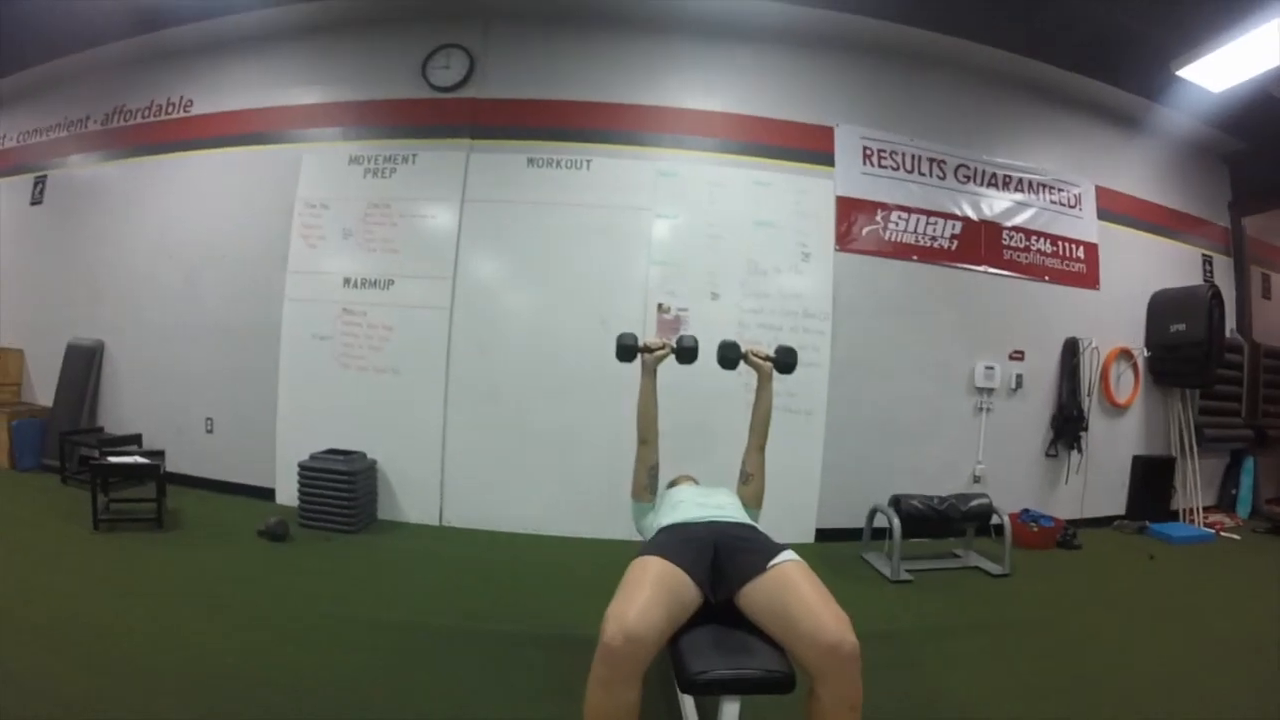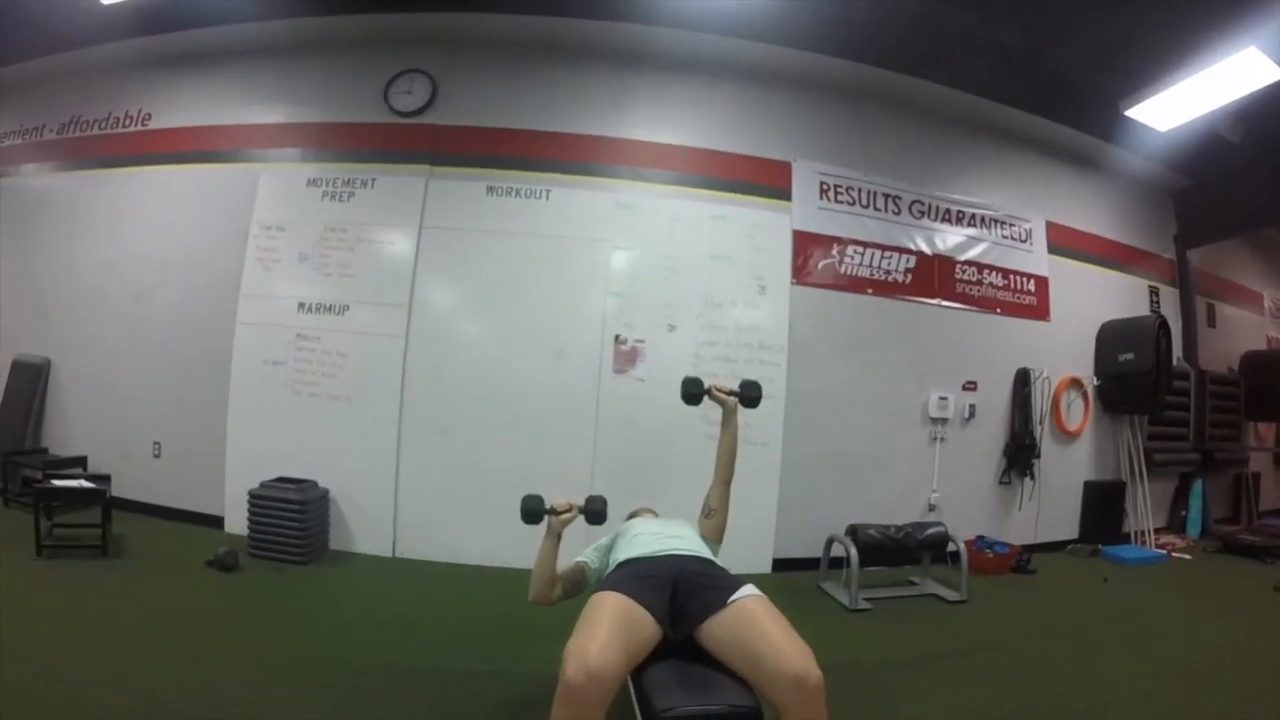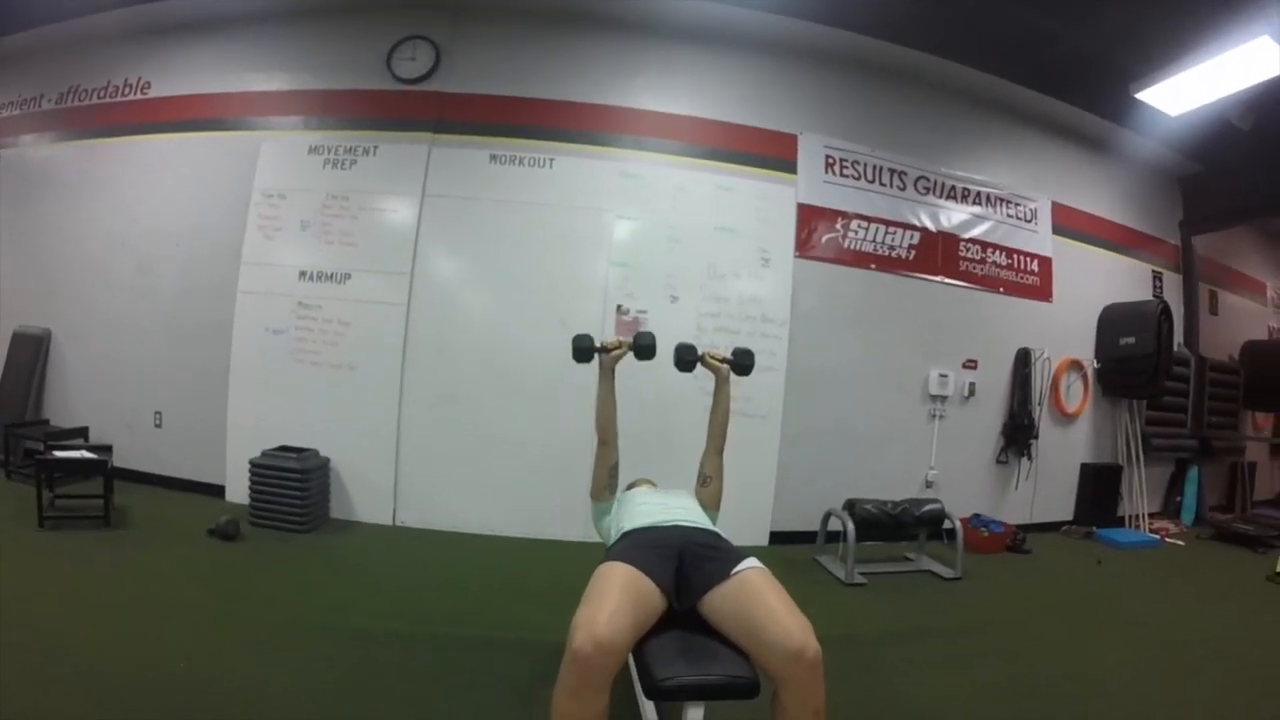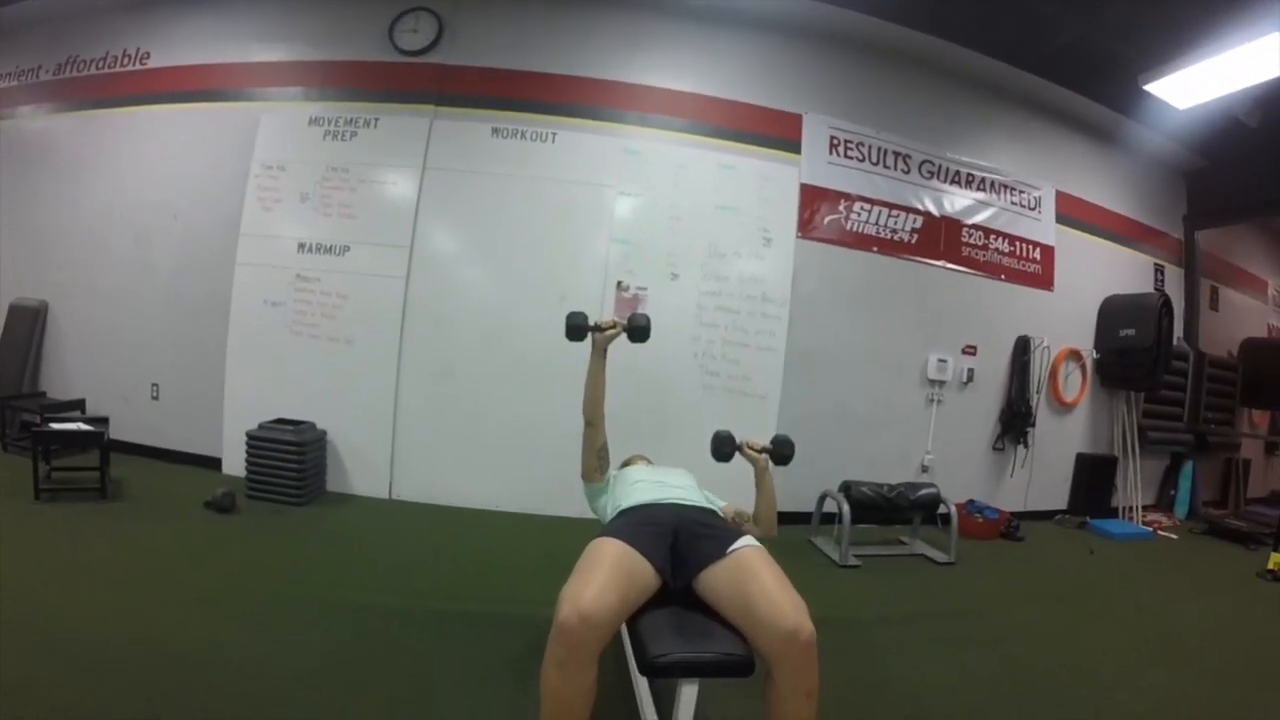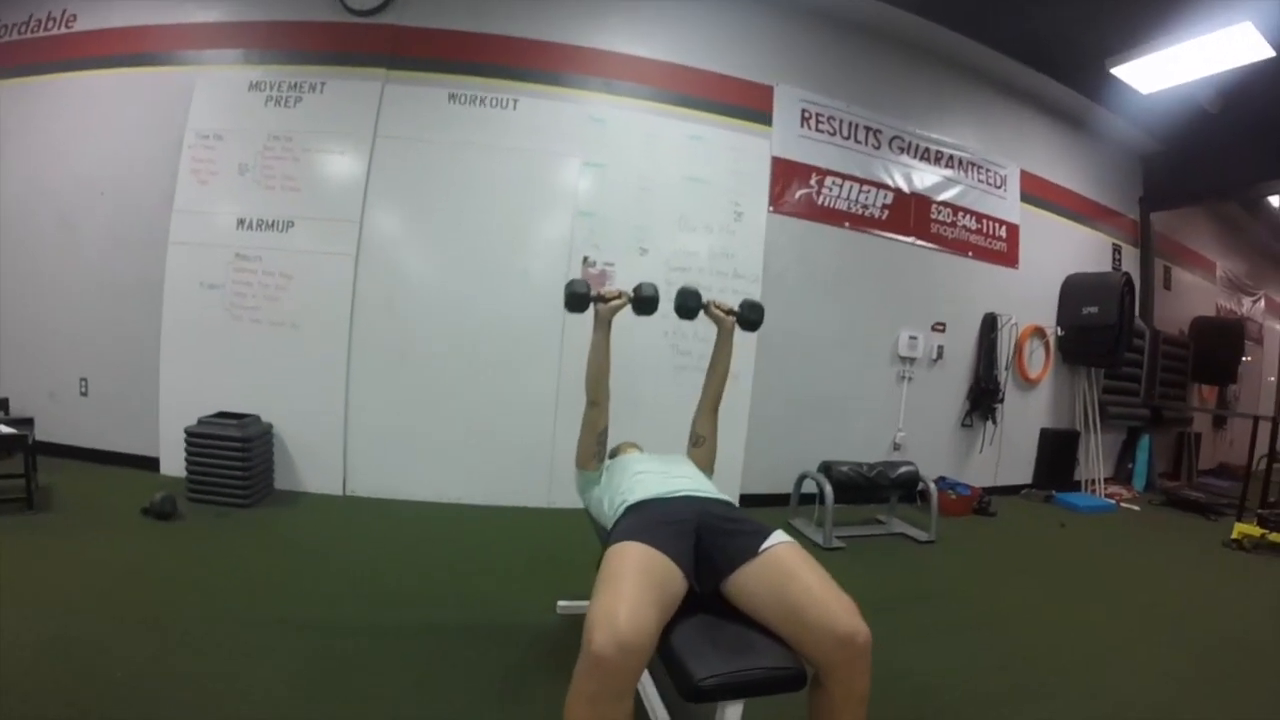
dt=1s
person 1, frame 1
left shoulder: (735, 503)
right shoulder: (656, 511)
left elbow: (755, 447)
right elbow: (647, 443)
left wrist: (765, 377)
right wrist: (648, 372)
left knee: (840, 650)
right knee: (619, 642)
person 1, frame 2
left shoulder: (693, 535)
right shoulder: (613, 544)
left elbow: (722, 482)
right elbow: (543, 593)
left wrist: (730, 414)
right wrist: (553, 533)
left knee: (804, 682)
right knee: (581, 680)
person 1, frame 3
left shoulder: (694, 505)
right shoulder: (614, 510)
left elbow: (714, 450)
right elbow: (606, 442)
left wrist: (722, 381)
right wrist: (606, 370)
left knee: (803, 657)
right knee: (588, 651)
person 1, frame 4
left shoulder: (693, 486)
right shoulder: (609, 488)
left elbow: (764, 527)
right elbow: (594, 423)
left wrist: (761, 468)
right wrist: (599, 350)
left hip: (705, 525)
right hip: (636, 521)
left knee: (797, 637)
right knee: (574, 625)
person 1, frame 5
left shoulder: (687, 469)
right shoulder: (599, 481)
left elbow: (709, 406)
right elbow: (597, 402)
left wrist: (725, 333)
right wrist: (603, 324)
left hip: (722, 516)
right hip: (647, 517)
left knee: (849, 641)
right knee: (610, 650)
